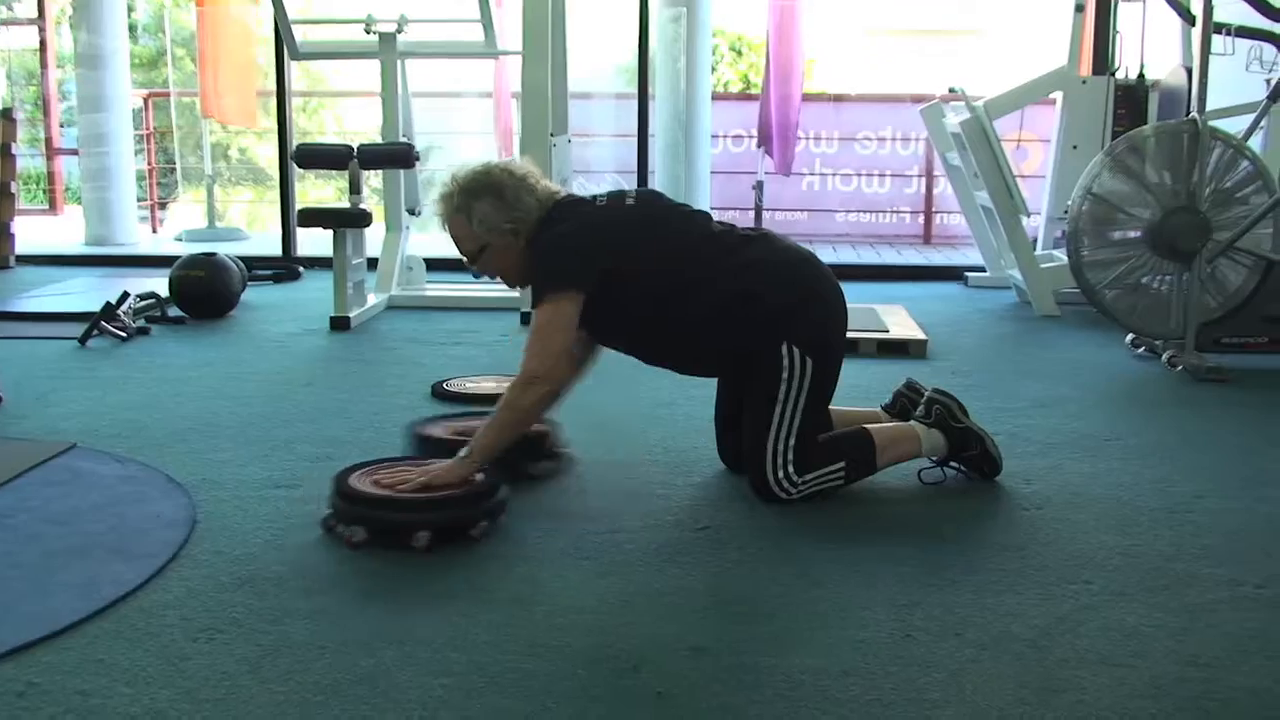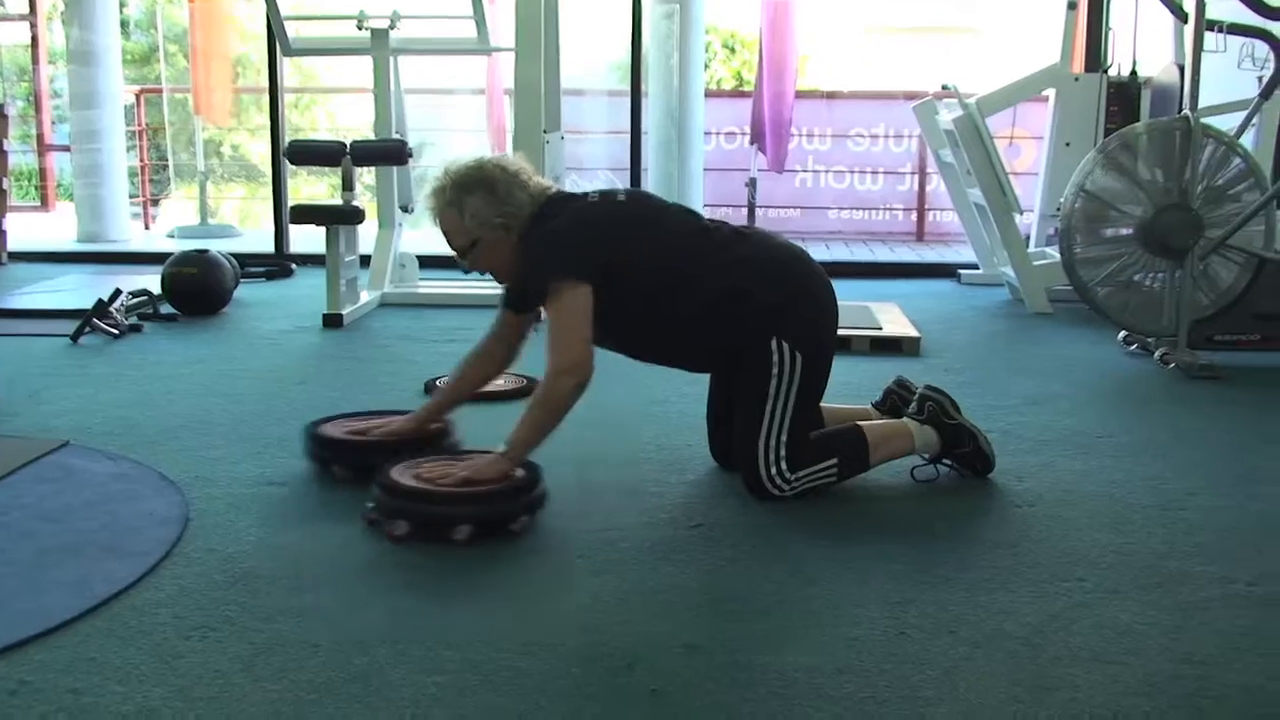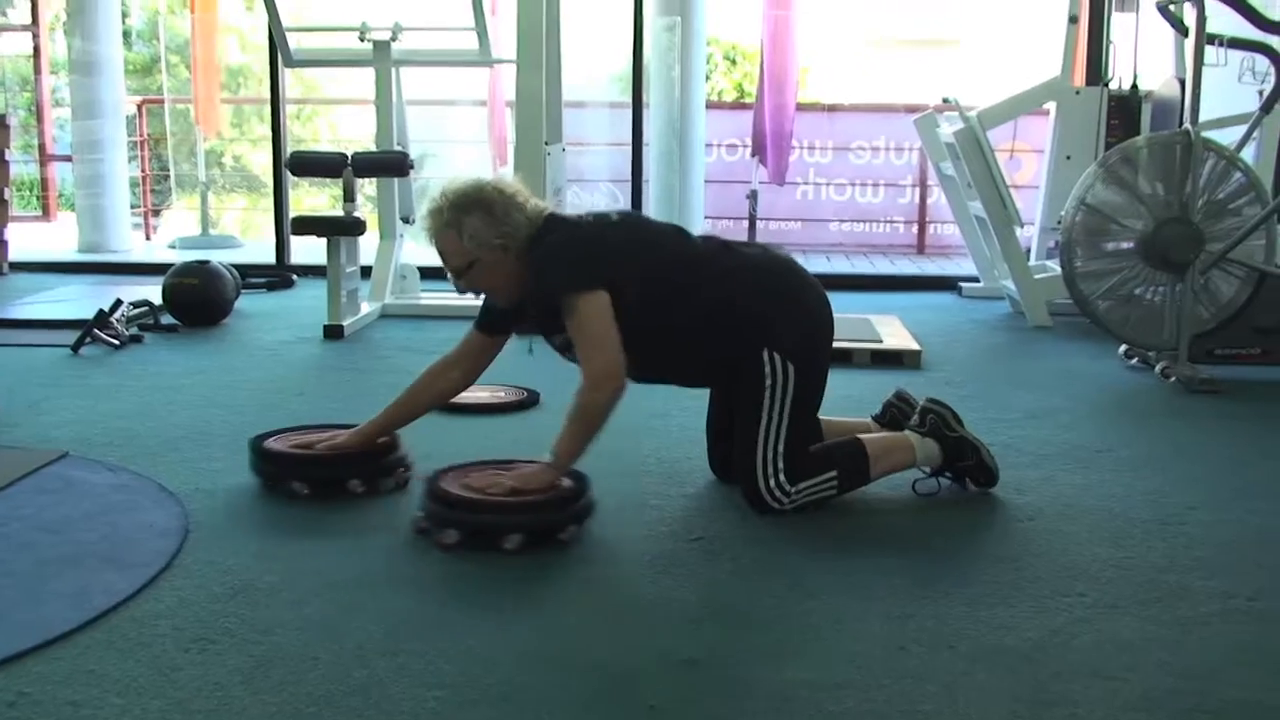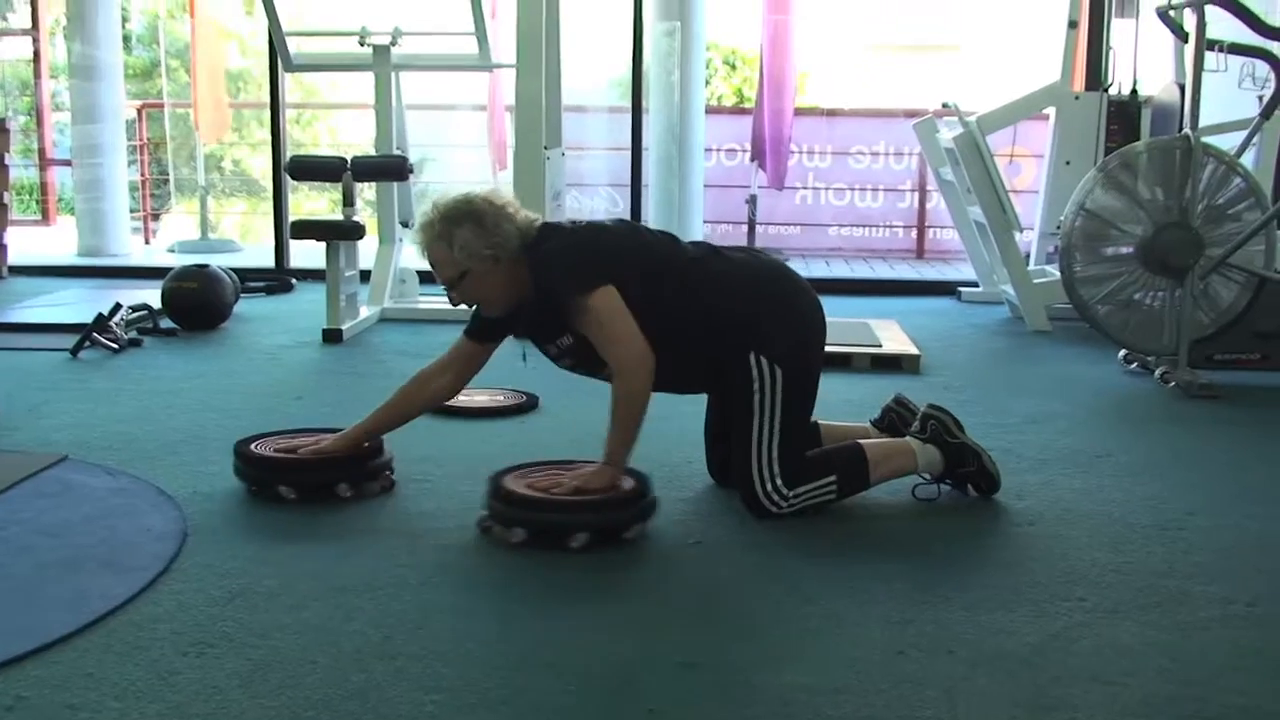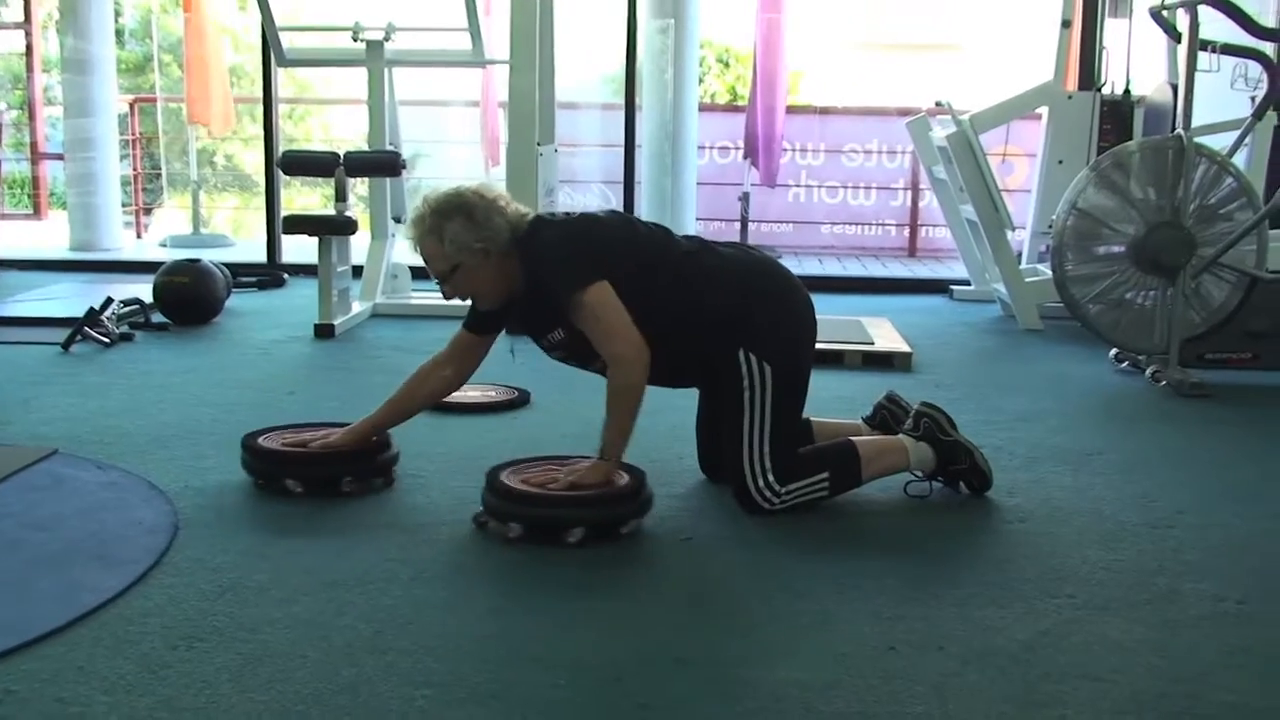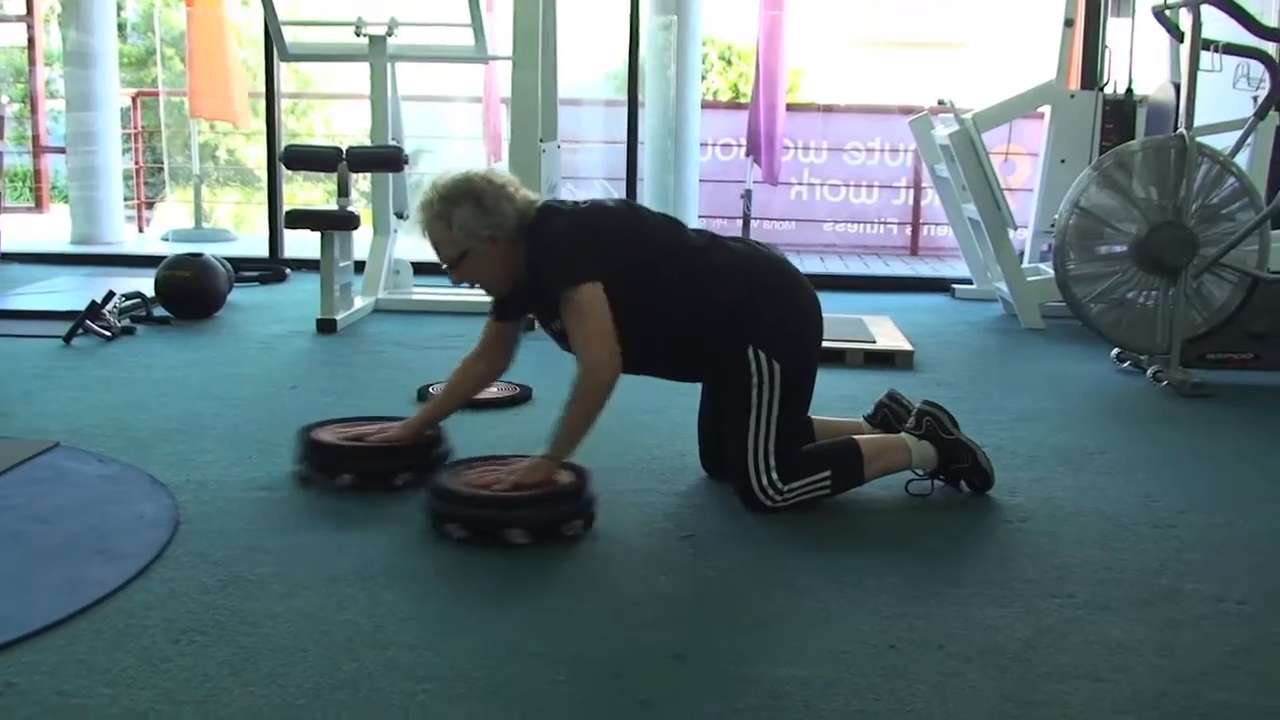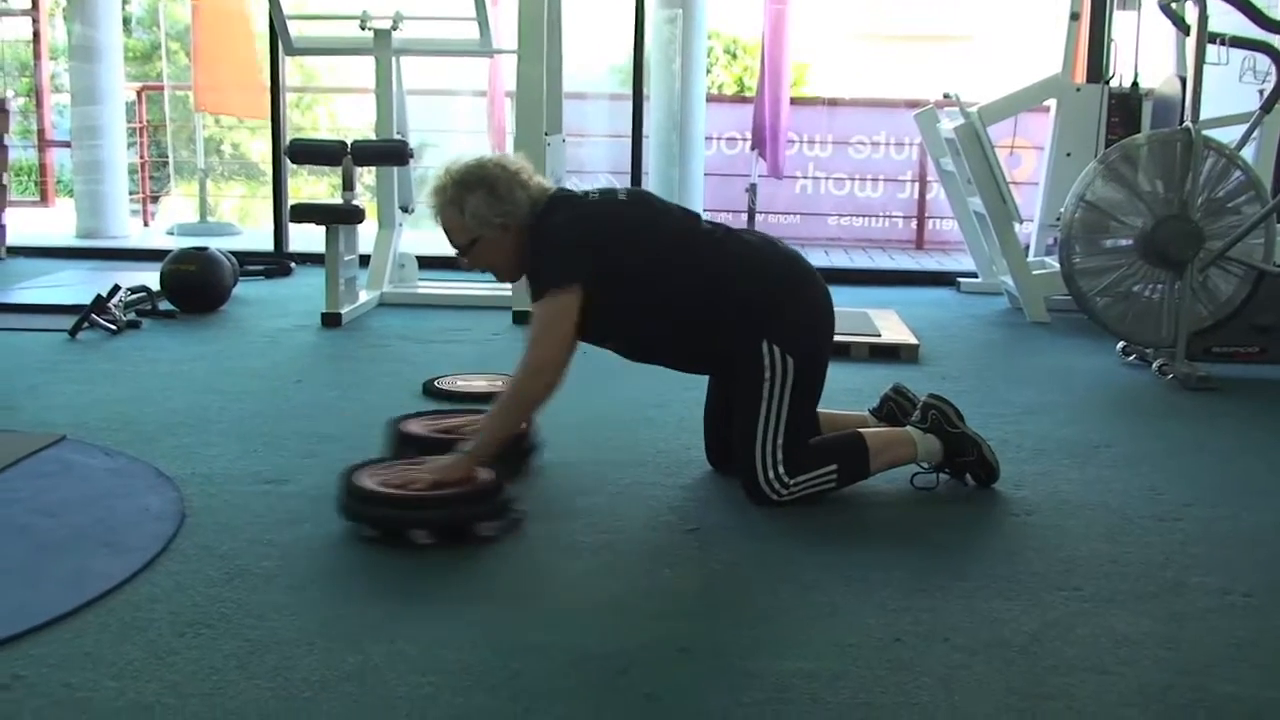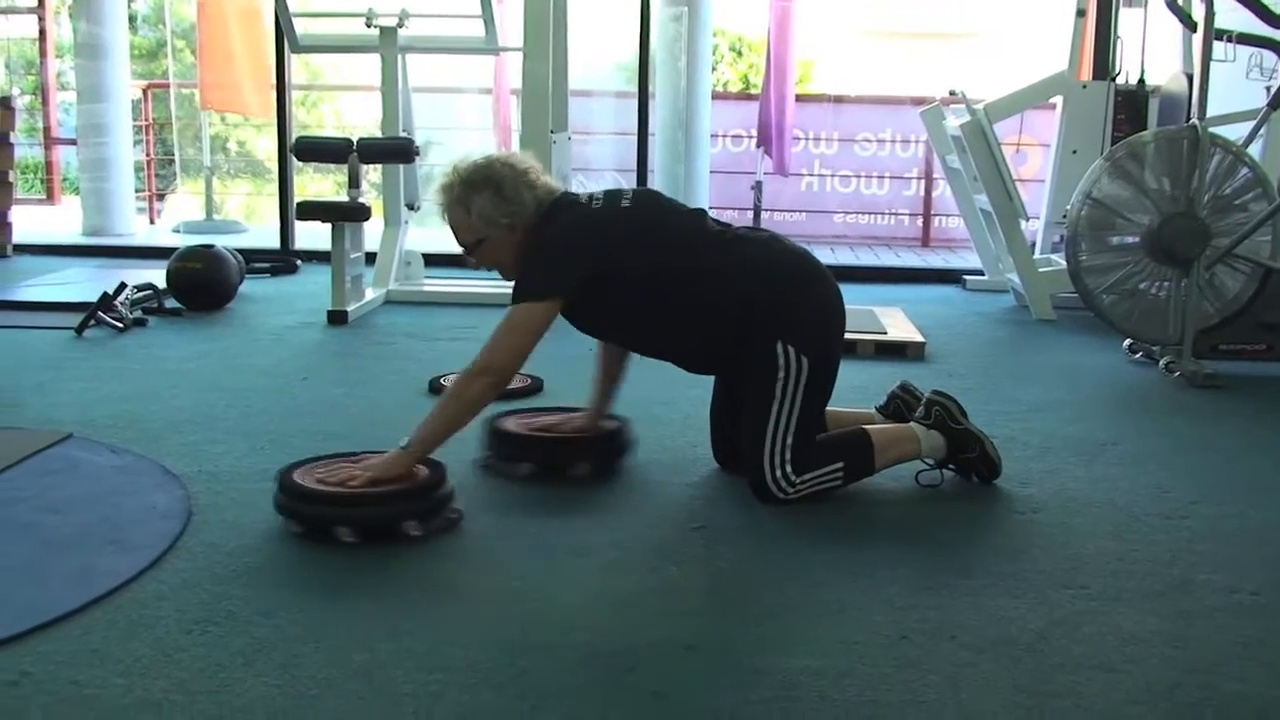
dt=0.2s
person 1, frame 1
left shoulder: (562, 245)
right shoulder: (574, 231)
left elbow: (538, 379)
right elbow: (582, 344)
left wrist: (464, 466)
right wrist: (519, 421)
left hip: (796, 316)
right hip: (768, 315)
left knee: (779, 477)
right knee: (741, 454)
left ankle: (934, 436)
right ankle: (903, 409)
person 1, frame 2
left shoulder: (561, 239)
right shoulder: (546, 240)
left elbow: (569, 372)
right elbow: (497, 345)
left wrist: (506, 460)
right wrist: (422, 417)
left hip: (787, 309)
right hip: (758, 308)
left knee: (770, 473)
right knee: (731, 450)
left ankle: (927, 434)
right ankle: (895, 407)
person 1, frame 3
left shoulder: (564, 258)
right shoulder: (523, 277)
left elbow: (604, 378)
right elbow: (455, 369)
left wrist: (554, 469)
right wrist: (364, 435)
left hip: (782, 320)
right hip: (750, 326)
left knee: (770, 486)
right knee: (731, 463)
left ankle: (926, 446)
right ankle: (895, 419)
person 1, frame 4
left shoulder: (563, 261)
right shoulder: (514, 290)
left elbow: (635, 368)
right elbow: (442, 376)
left wrist: (611, 469)
right wrist: (349, 438)
left hip: (773, 324)
right hip: (747, 331)
left knee: (771, 491)
right knee: (730, 468)
left ankle: (926, 452)
right ankle: (894, 425)
person 1, frame 5
left shoulder: (555, 253)
right shoulder: (509, 282)
left elbow: (630, 358)
right elbow: (446, 369)
left wrist: (608, 462)
right wrist: (357, 434)
left hip: (762, 320)
right hip: (737, 325)
left knee: (762, 487)
right knee: (722, 462)
left ankle: (920, 450)
right ankle: (886, 423)
person 1, frame 6
left shoulder: (560, 244)
right shoulder: (522, 263)
left elbow: (600, 368)
right elbow: (488, 359)
left wrist: (550, 460)
right wrist: (415, 426)
left hip: (769, 318)
right hip: (746, 319)
left knee: (767, 484)
right knee: (723, 461)
left ankle: (923, 448)
right ankle: (886, 421)
person 1, frame 7
left shoulder: (561, 236)
right shoulder: (550, 233)
left elbow: (540, 371)
right elbow: (542, 352)
left wrist: (467, 459)
right wrist: (492, 423)
left hip: (781, 312)
right hip: (762, 309)
left knee: (772, 477)
right knee: (728, 455)
left ankle: (929, 444)
right ankle: (893, 415)
person 1, frame 8
left shoulder: (561, 244)
right shoulder: (574, 227)
left elbow: (491, 372)
right elbow: (623, 318)
left wrist: (403, 457)
right wrist: (597, 409)
left hip: (792, 310)
right hip: (768, 308)
left knee: (776, 475)
right knee: (734, 452)
left ankle: (932, 439)
right ankle: (901, 411)
